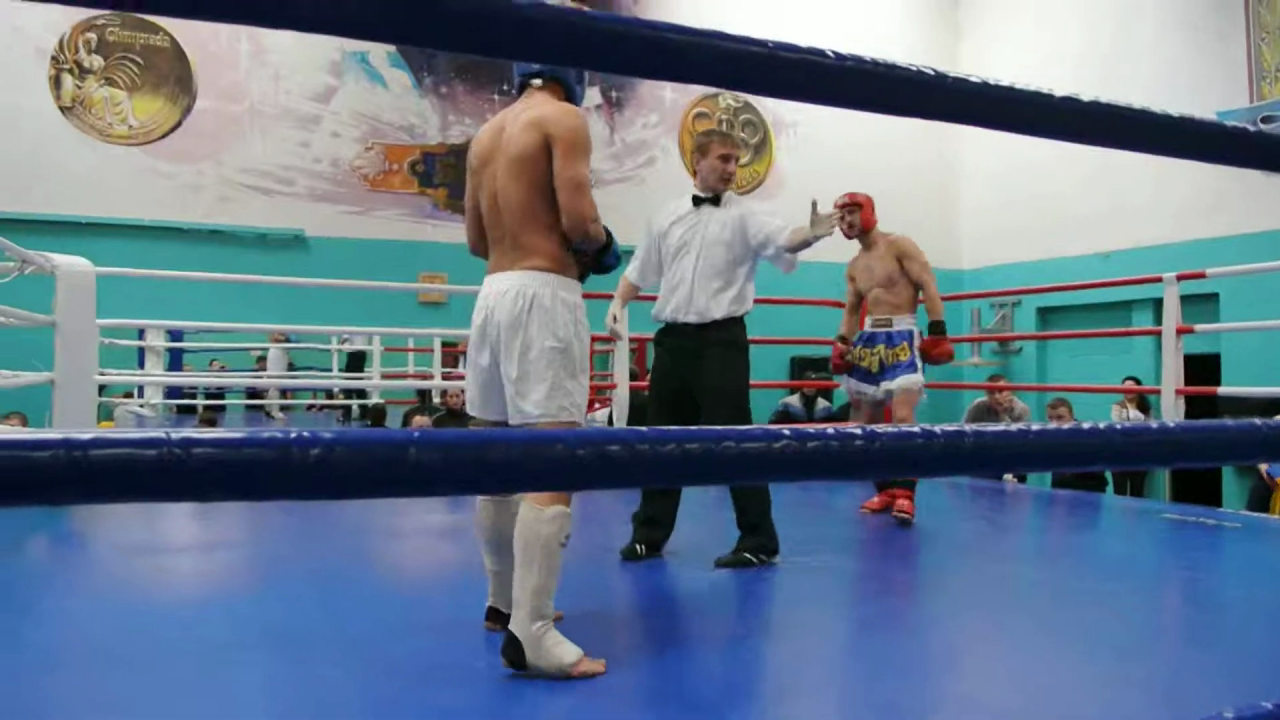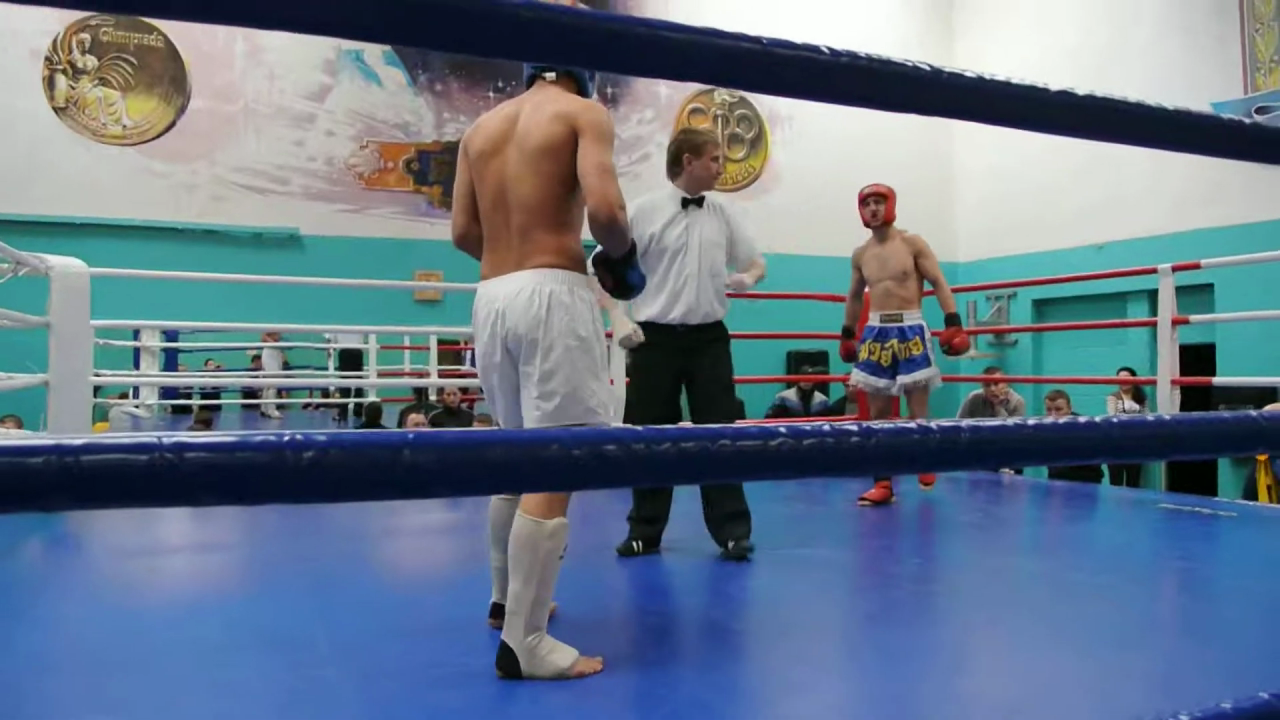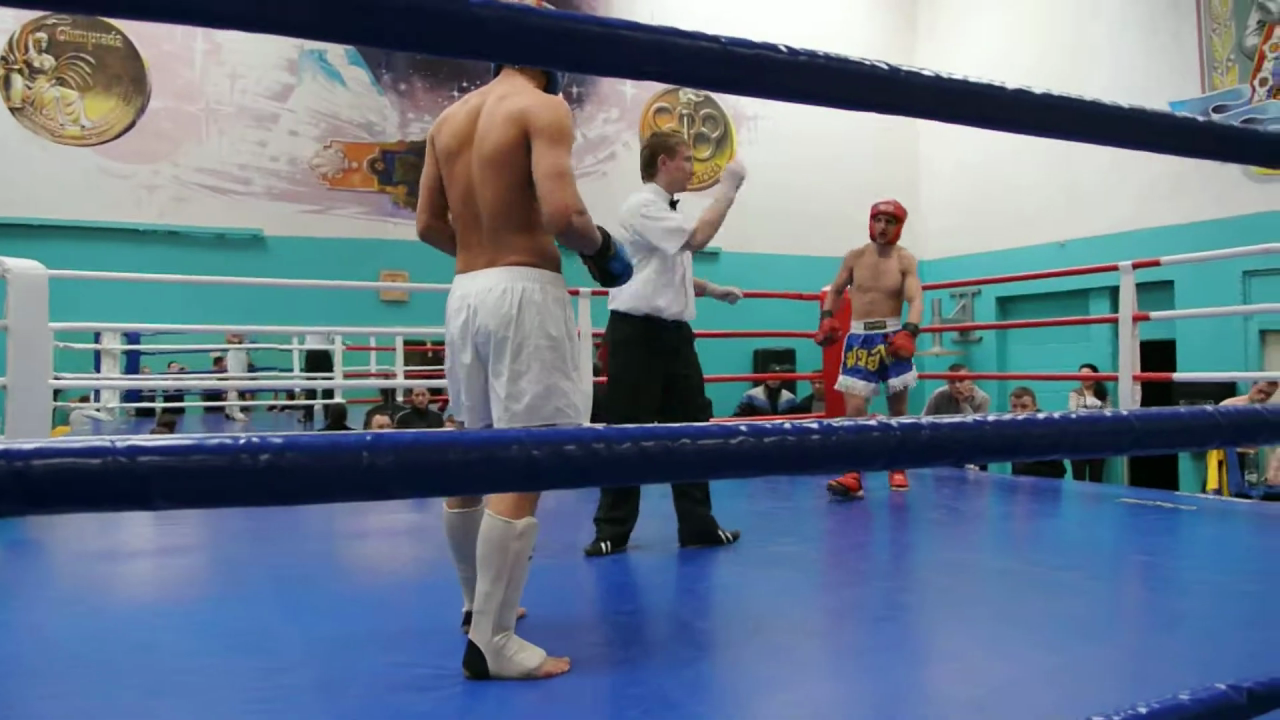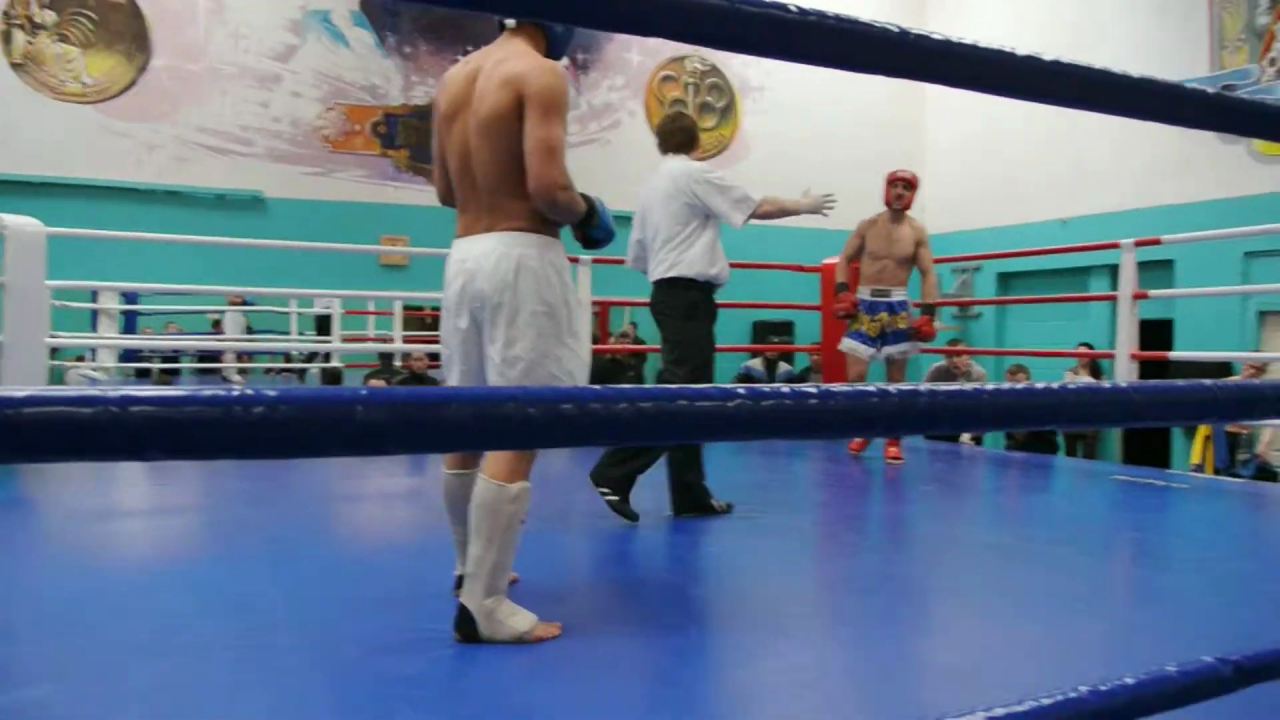
dt=0.3s
person 1, frame 1
left shoulder: (485, 134)
right shoulder: (563, 118)
right elbow: (579, 221)
right wrist: (603, 245)
left hip: (494, 294)
right hip: (542, 297)
left ankle: (505, 599)
right ankle: (531, 633)
person 1, frame 2
left shoulder: (482, 128)
right shoulder: (583, 114)
left elbow: (462, 232)
right elbow: (606, 209)
right wrist: (623, 257)
left hip: (493, 297)
right hip: (553, 294)
left ankle: (508, 596)
right ankle: (524, 643)
person 1, frame 3
left shoulder: (449, 119)
right shoulder: (544, 109)
left elbow: (427, 226)
right elbow: (562, 213)
right wrist: (602, 249)
left hip: (467, 296)
right hip: (525, 294)
left ankle: (480, 603)
right ankle: (491, 642)
person 1, frame 4
left shoulder: (453, 79)
right shoulder: (540, 74)
right elbow: (548, 188)
right wrist: (588, 214)
left hip: (466, 256)
right hip: (522, 257)
left ankle: (473, 568)
right ankle: (483, 606)
person 2, frame 1
left shoulder: (744, 213)
right shoulder: (666, 216)
left elbow: (780, 245)
right elbow: (639, 272)
left wrist: (808, 235)
right wrist: (618, 304)
left hip: (723, 338)
right hip: (674, 338)
left ankle: (758, 540)
right ankle: (651, 532)
person 2, frame 2
left shoulder: (722, 213)
right shoulder: (642, 213)
left elbow: (756, 261)
left wrist: (748, 276)
left hip: (708, 337)
right hip: (654, 338)
left knee: (719, 431)
left ankle: (733, 529)
right ankle: (646, 529)
person 2, frame 3
left shoulder: (668, 210)
right shoulder: (641, 207)
right elbow: (698, 238)
left wrist: (710, 289)
right wrist: (727, 190)
left hip: (673, 333)
right hip: (636, 333)
left knee: (691, 427)
left ankle: (697, 523)
right ankle: (611, 530)
person 2, frame 4
left shoulder: (653, 185)
right shoulder: (695, 174)
left elbow: (636, 258)
right elbow: (758, 208)
right wrist: (804, 206)
left hip: (675, 295)
right hip: (686, 296)
right knee: (681, 390)
left ankle: (689, 493)
right ankle: (613, 475)
person 3, frame 1
left shoulder: (899, 246)
right shoulder: (854, 265)
left elbow: (928, 287)
left wrist: (937, 333)
right wrist: (842, 343)
left hip: (902, 336)
right hip: (869, 338)
left knee: (902, 417)
right knee: (866, 420)
left ankle: (905, 494)
right ankle: (884, 491)
person 3, frame 2
left shoulder: (912, 243)
right shoulder: (860, 255)
left elbow: (938, 283)
right elbow: (855, 296)
left wrist: (954, 325)
right wrist: (847, 334)
left hip: (910, 330)
right hip: (875, 331)
left knee: (918, 412)
right knee: (878, 413)
right ankle: (883, 484)
person 3, frame 3
left shoulder: (906, 261)
right shoulder: (855, 257)
left elbow: (916, 300)
right elbow: (835, 291)
left wrist: (909, 334)
right wrist: (827, 319)
left hip: (891, 337)
right hip: (859, 338)
left knee: (898, 410)
right knee: (855, 410)
left ankle: (898, 470)
right ankle: (852, 476)
person 3, frame 4
left shoulder: (917, 232)
right shoulder: (867, 226)
left elbow: (928, 274)
right elbow: (845, 260)
left wrist: (927, 314)
right wrist: (843, 292)
left hip: (897, 307)
right hip: (865, 304)
left knee: (896, 380)
right knee: (856, 375)
left ankle: (893, 441)
